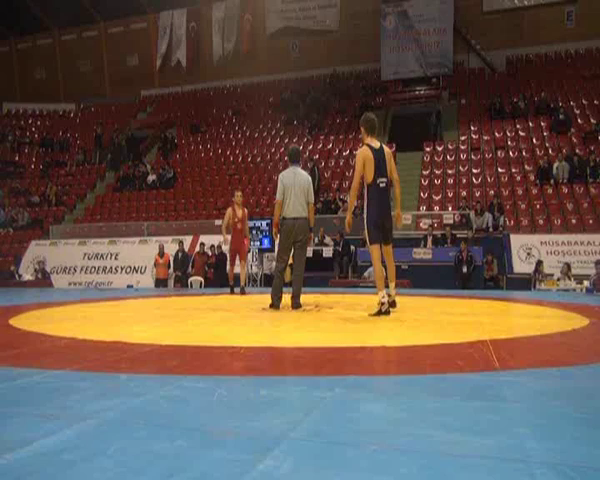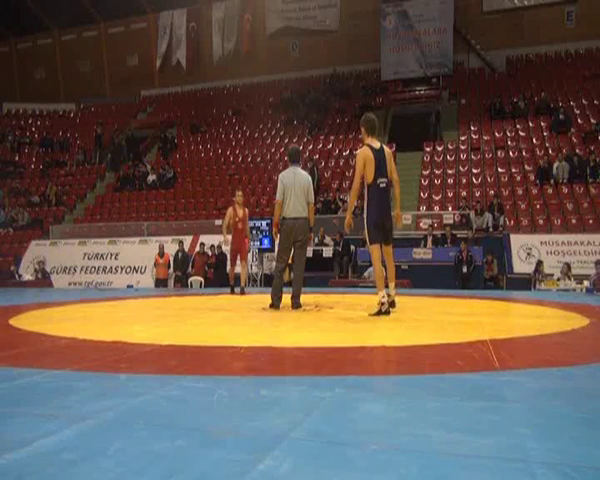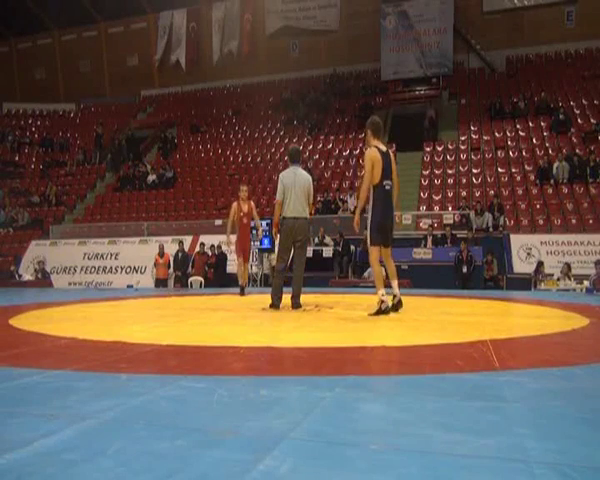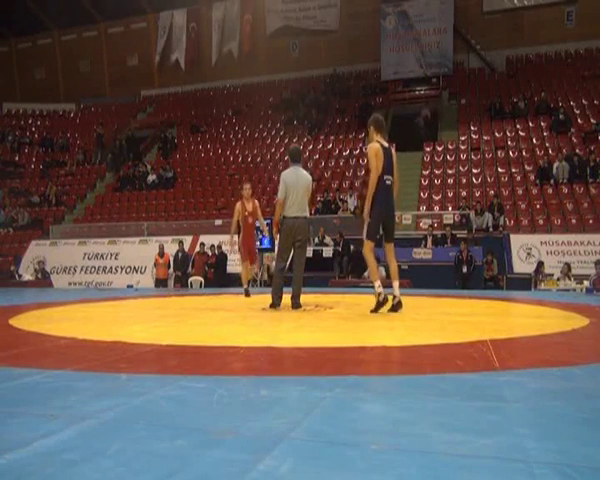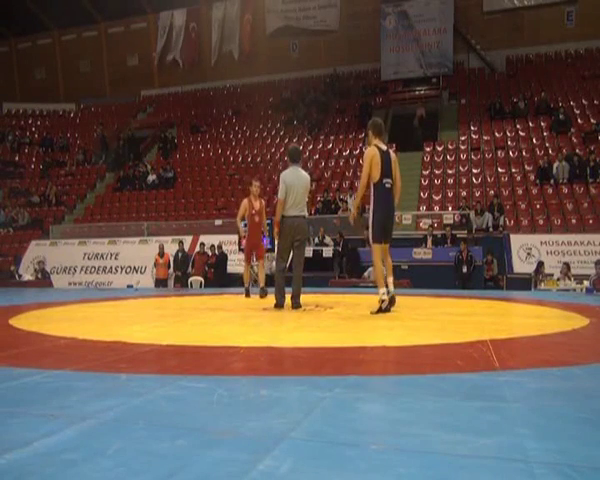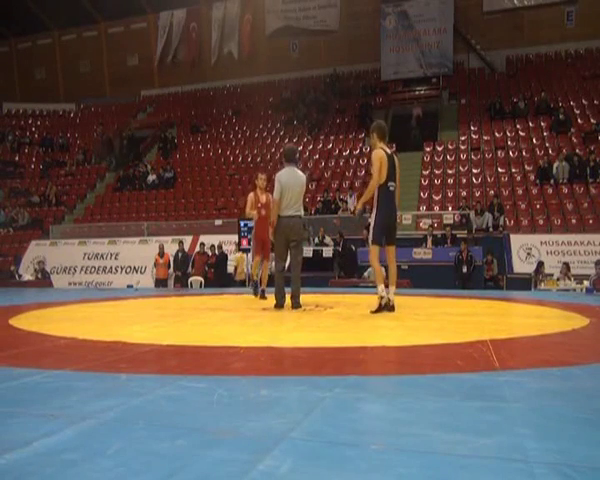
dt=0.3s
person 1, frame 1
left shoulder: (362, 152)
right shoulder: (387, 150)
left elbow: (355, 185)
right elbow: (396, 181)
left wrist: (349, 213)
right wrist: (398, 208)
left hip: (372, 209)
right hip: (386, 208)
left knee: (375, 257)
right knee: (388, 254)
left ankle: (383, 302)
right ankle: (391, 297)
person 1, frame 2
left shoulder: (363, 152)
right shoulder: (387, 150)
left elbow: (356, 185)
right elbow: (396, 181)
left wrist: (349, 214)
right wrist: (398, 209)
left hip: (372, 209)
right hip: (387, 208)
left knee: (376, 257)
right knee: (388, 254)
left ankle: (383, 303)
right ankle: (391, 296)
person 1, frame 3
left shoulder: (370, 153)
right shoulder: (389, 154)
left elbow: (366, 185)
right elbow: (395, 185)
left wrist: (357, 212)
left hip: (376, 210)
right hip: (389, 211)
left knee: (374, 258)
right knee: (387, 256)
left ankle: (383, 301)
right ankle: (396, 296)
person 1, frame 4
left shoulder: (373, 147)
right shoulder: (391, 150)
left elbow: (373, 176)
right elbow: (395, 181)
left wrist: (366, 204)
left hip: (377, 205)
right hip: (390, 205)
left knee: (368, 250)
right knee: (390, 252)
left ankle: (380, 293)
right ankle: (396, 296)
person 1, frame 5
left shoulder: (370, 151)
right shoulder: (391, 154)
left elbow: (364, 181)
right elbow: (398, 183)
left wrist: (355, 207)
left hip: (377, 207)
right hip: (390, 207)
left knee: (376, 254)
right knee: (385, 252)
left ankle: (383, 299)
right ankle: (390, 291)
person 1, frame 6
left shoulder: (377, 152)
right shoulder: (393, 156)
left elbow: (375, 181)
left wrist: (361, 201)
left hip: (380, 209)
right hip: (393, 210)
left knee: (373, 255)
right knee: (391, 257)
left ankle: (383, 294)
right ankle: (390, 300)
person 2, frame 1
left shoulder: (283, 176)
right shoulder: (306, 177)
left elbow: (279, 202)
right elbow: (311, 205)
left wrist: (275, 224)
right wrist: (311, 228)
left hip: (287, 222)
right hip: (302, 222)
left knee: (281, 262)
right knee: (299, 264)
left ankle: (276, 300)
right ankle: (296, 300)
person 2, frame 2
left shoulder: (283, 176)
right shoulder: (307, 177)
left elbow: (278, 202)
right elbow: (311, 205)
left wrist: (275, 224)
right wrist: (311, 228)
left hip: (287, 222)
right hip: (302, 223)
left knee: (281, 262)
right knee: (299, 264)
left ankle: (276, 300)
right ankle: (296, 301)
person 2, frame 3
left shoulder: (283, 175)
right shoulder: (307, 177)
left elbow: (279, 202)
right elbow: (310, 203)
left wrist: (275, 223)
left hip: (287, 222)
right hip: (303, 222)
left knee: (281, 262)
right knee: (299, 264)
left ankle: (276, 300)
right ankle: (296, 300)
person 2, frame 4
left shoulder: (285, 175)
right shoulder: (308, 177)
left elbow: (280, 201)
left wrist: (275, 223)
left hip: (287, 221)
right hip: (303, 222)
left knee: (281, 261)
right knee: (299, 264)
left ankle: (276, 299)
right ankle: (296, 300)
person 2, frame 5
left shoulder: (285, 175)
right shoulder: (306, 177)
left elbow: (281, 201)
left wrist: (276, 223)
left hip: (287, 221)
right hip: (301, 221)
left knee: (281, 262)
right knee: (298, 263)
left ankle: (280, 299)
right ankle: (295, 300)
person 2, frame 6
left shoulder: (280, 175)
right shoulder: (302, 177)
left elbow: (276, 201)
left wrist: (272, 224)
left hip: (282, 221)
right hip: (297, 221)
left knee: (280, 262)
right knee: (296, 263)
left ankle: (280, 300)
right ankle: (295, 300)
person 3, frame 1
left shoulder: (245, 211)
right shoulder: (230, 210)
right elbow: (224, 225)
left wrist: (247, 239)
right wrist: (224, 235)
left hip: (242, 241)
right hip: (233, 241)
left knee: (243, 264)
right knee: (232, 265)
left ankle: (242, 286)
right ankle: (231, 286)
person 3, frame 2
left shoulder: (246, 211)
right shoulder: (230, 210)
right elbow: (225, 226)
left wrist: (248, 239)
right wrist: (225, 237)
left hip: (243, 241)
right hip: (234, 241)
left knee: (244, 264)
right knee: (233, 266)
left ankle: (242, 287)
right ankle: (232, 284)
person 3, frame 3
left shoulder: (251, 204)
right shoulder: (235, 205)
left elbow: (256, 218)
right elbow: (230, 221)
left wrist: (260, 228)
right wrist: (228, 236)
left hip: (248, 237)
right hip: (239, 237)
left knee: (246, 263)
right knee: (240, 261)
left ankle: (244, 286)
right ankle: (241, 285)
person 3, frame 4
left shoulder: (256, 203)
right shoulder: (239, 205)
left elbow: (260, 218)
right elbow: (234, 222)
left wrist: (264, 229)
right wrist: (232, 237)
left hip: (253, 237)
right hip: (243, 238)
left knee: (253, 264)
right knee: (244, 264)
left ankle: (247, 279)
right ankle: (246, 289)
person 3, frame 5
left shoulder: (262, 202)
right shoulder: (246, 202)
right elbow: (238, 218)
left wrist: (266, 234)
right wrist: (241, 230)
left hip: (259, 237)
right hip: (249, 237)
left knee: (261, 263)
right knee: (247, 264)
left ankle: (262, 288)
right ankle: (246, 288)
person 3, frame 6
left shoulder: (269, 196)
right shoulder: (252, 195)
right elbow: (246, 212)
right wrist: (252, 213)
left hip: (267, 232)
right hip: (257, 232)
left knee: (266, 261)
right knee: (257, 259)
left ankle: (263, 290)
right ankle: (255, 280)
